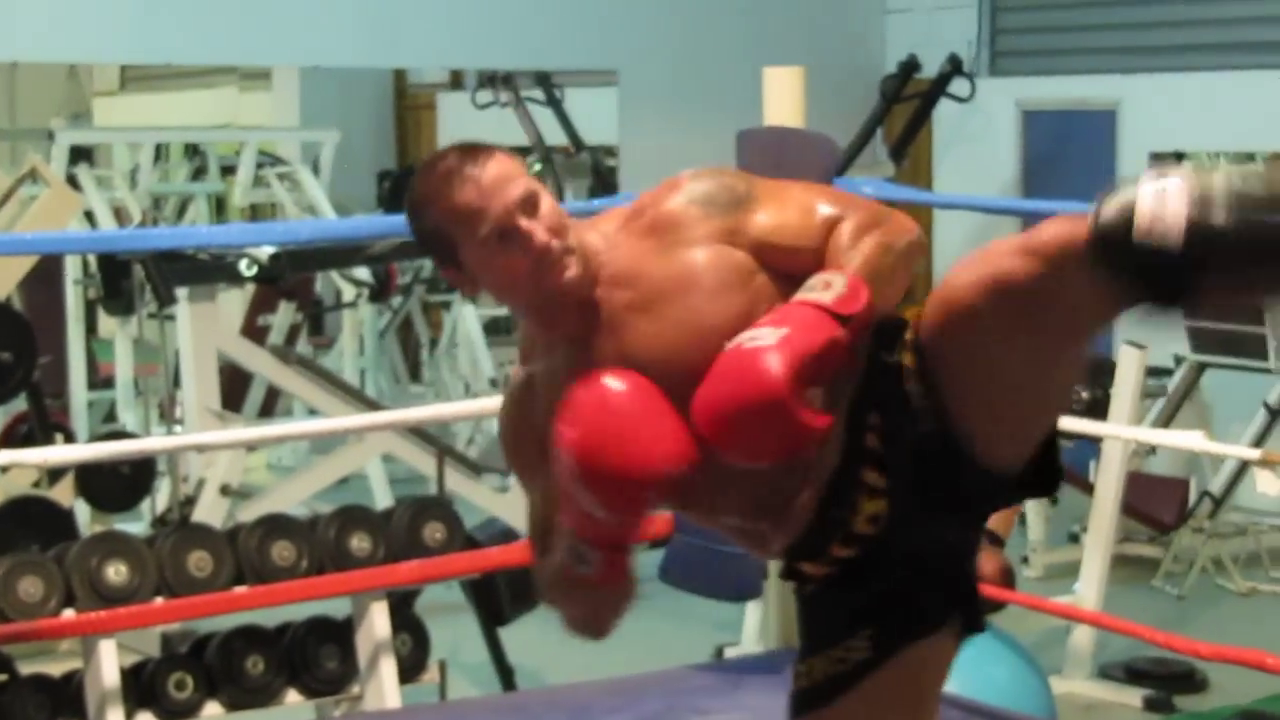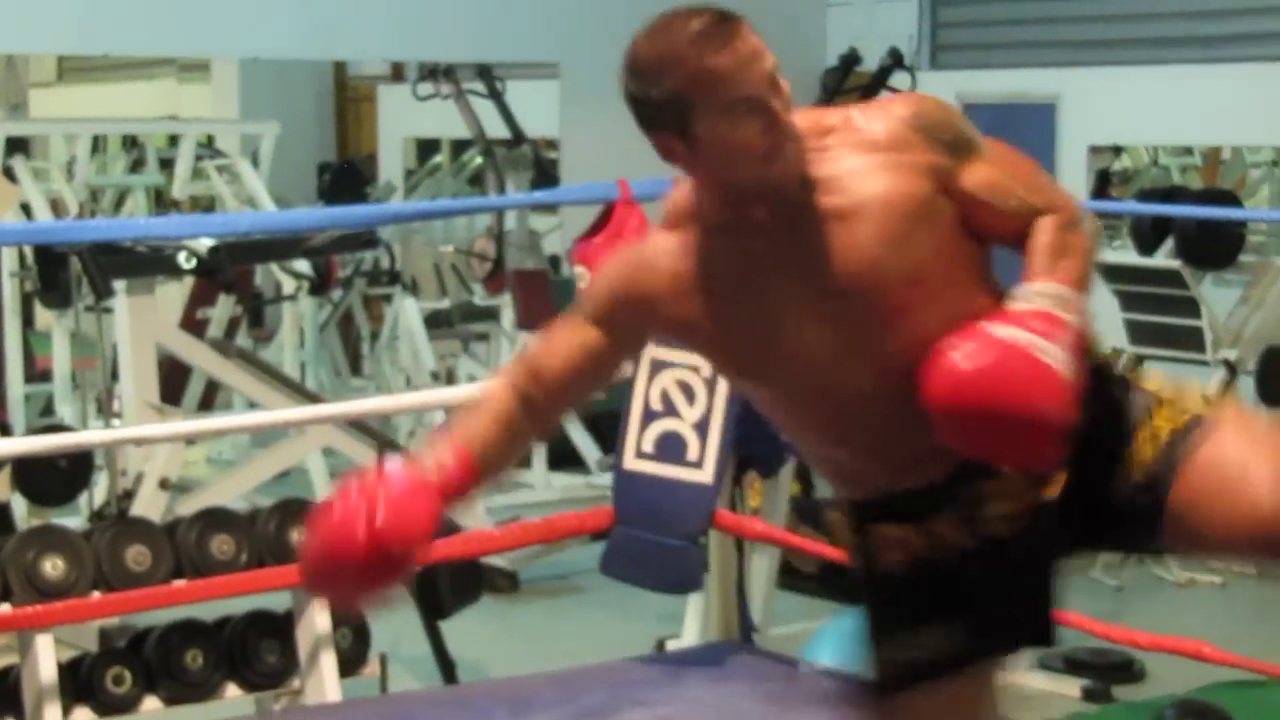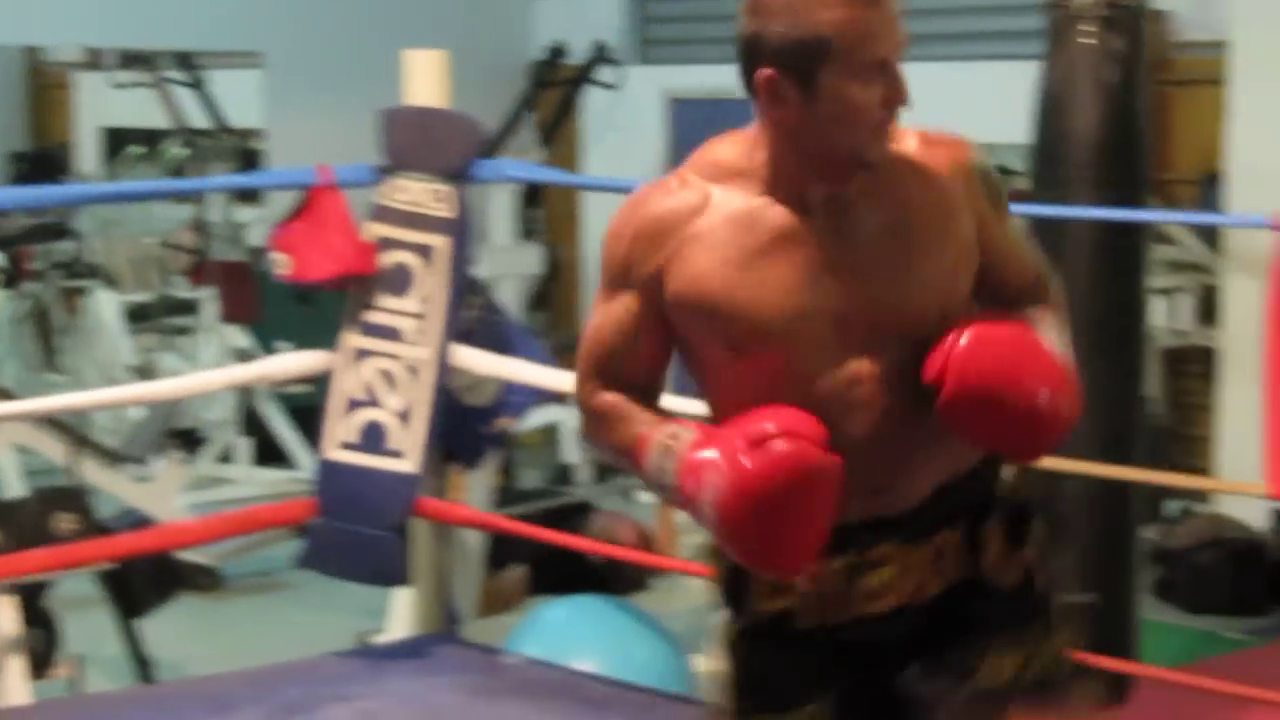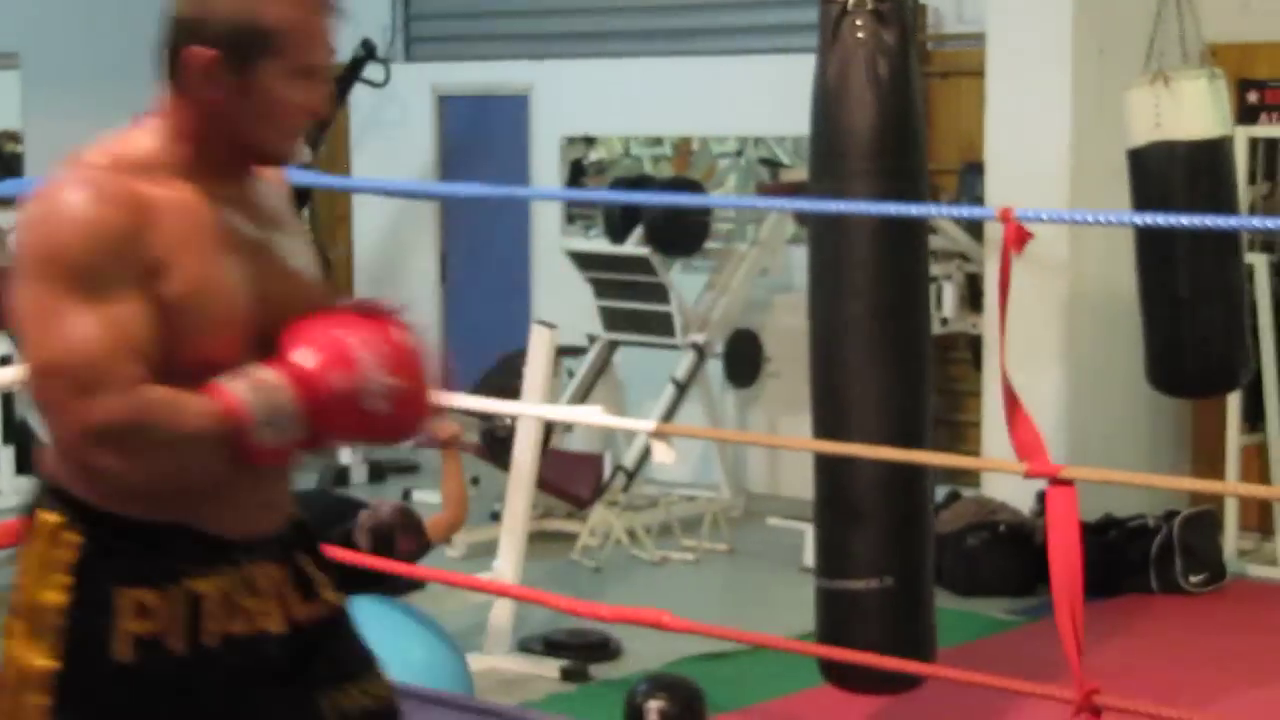
dt=0.7s
person 1, frame 1
left shoulder: (681, 216)
right shoulder: (535, 406)
left elbow: (887, 231)
right elbow: (588, 610)
left wrist: (803, 330)
right wrist: (587, 517)
left hip: (914, 414)
right hip: (846, 548)
left knee: (1038, 269)
person 1, frame 2
left shoulder: (895, 134)
right shoulder: (659, 279)
left elbow: (1053, 221)
right elbow: (530, 389)
left wrist: (1049, 324)
right wrist: (413, 490)
left hip: (1053, 429)
right hip: (924, 527)
person 1, frame 3
left shoulder: (948, 176)
right shoulder: (670, 223)
left elbow: (1037, 296)
right elbow: (602, 399)
left wrist: (1036, 358)
right wrist: (693, 467)
left hip: (966, 549)
right hip: (802, 579)
person 1, frame 4
left shoulder: (263, 191)
right shoulder: (96, 210)
right elbow: (106, 443)
left wrist: (354, 358)
right wrist: (305, 395)
left hip: (272, 575)
right hip: (116, 598)
